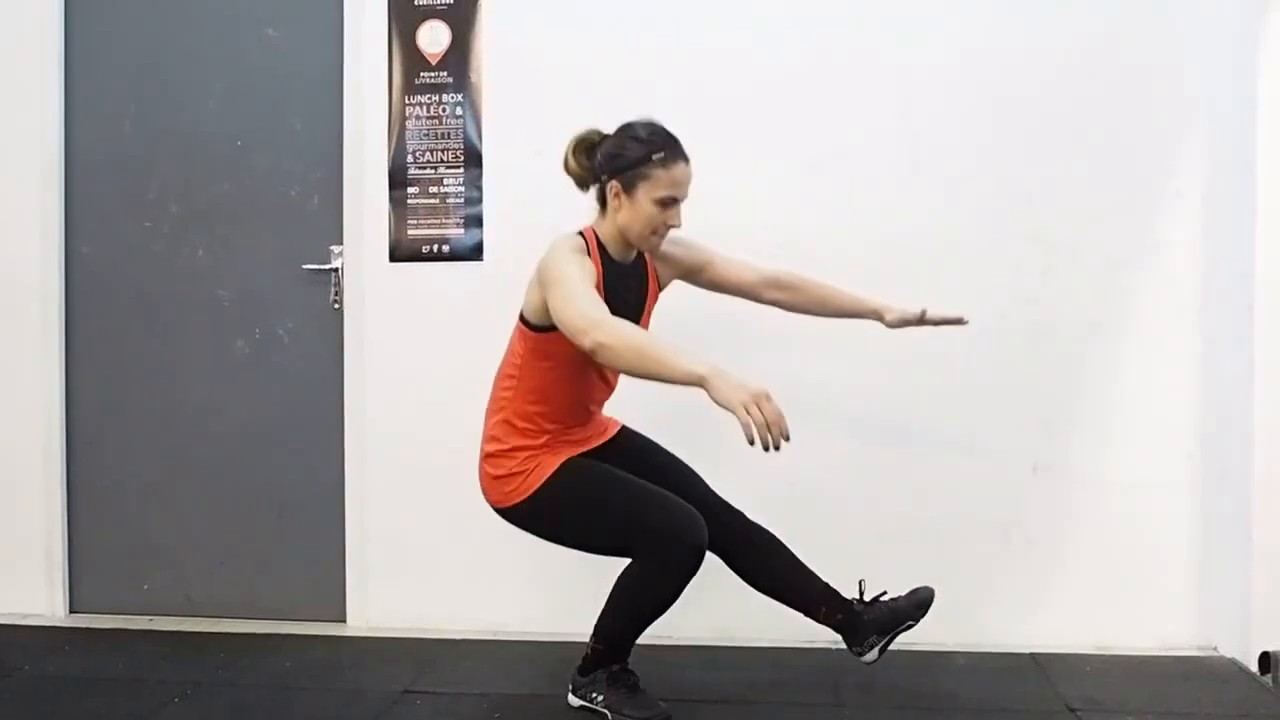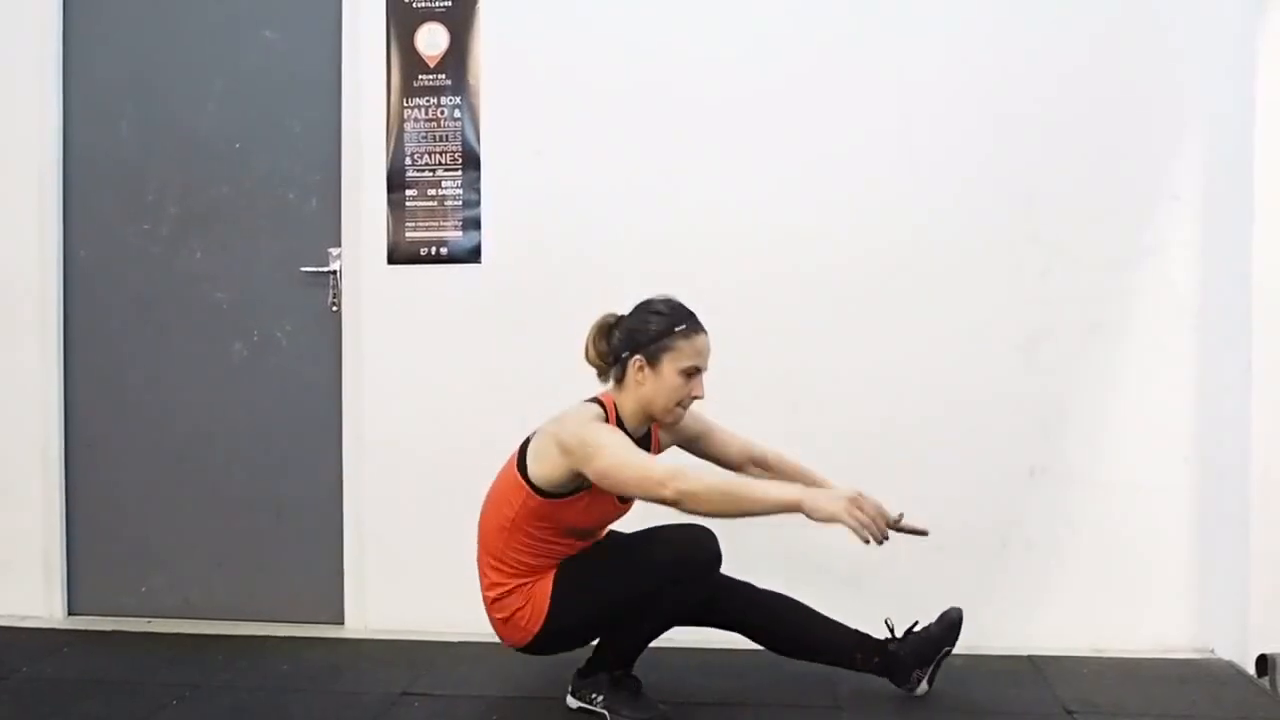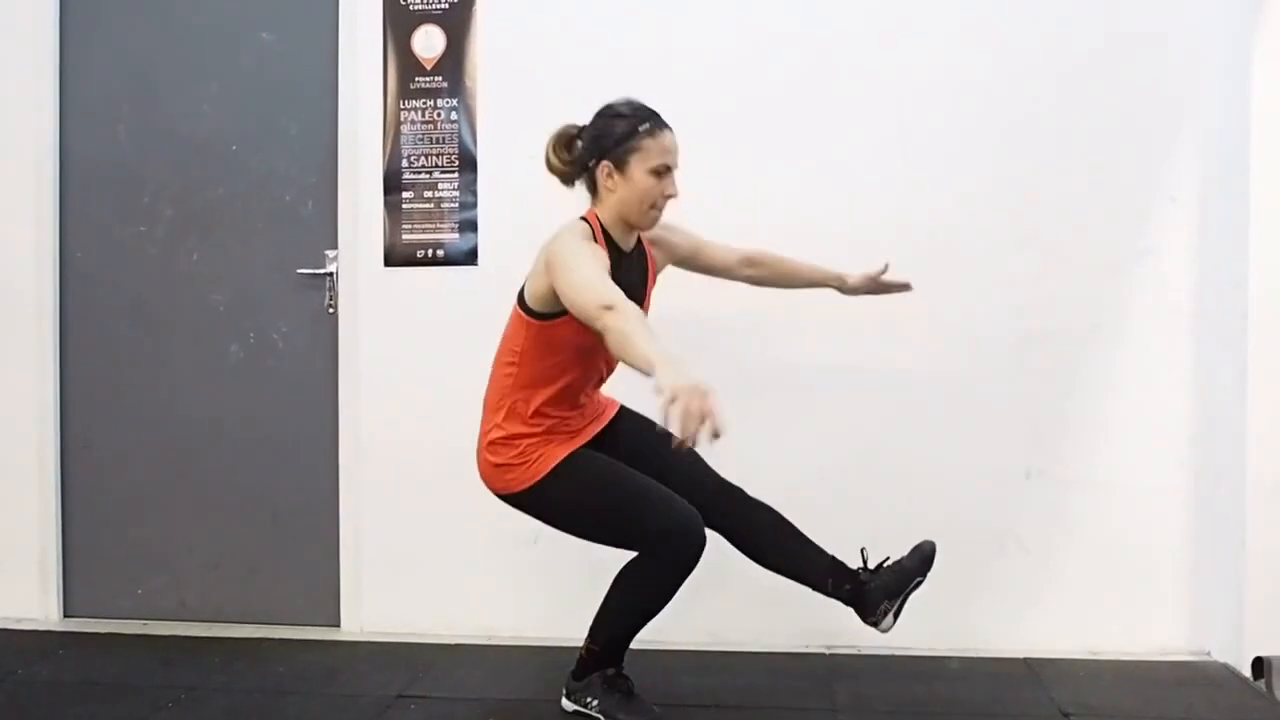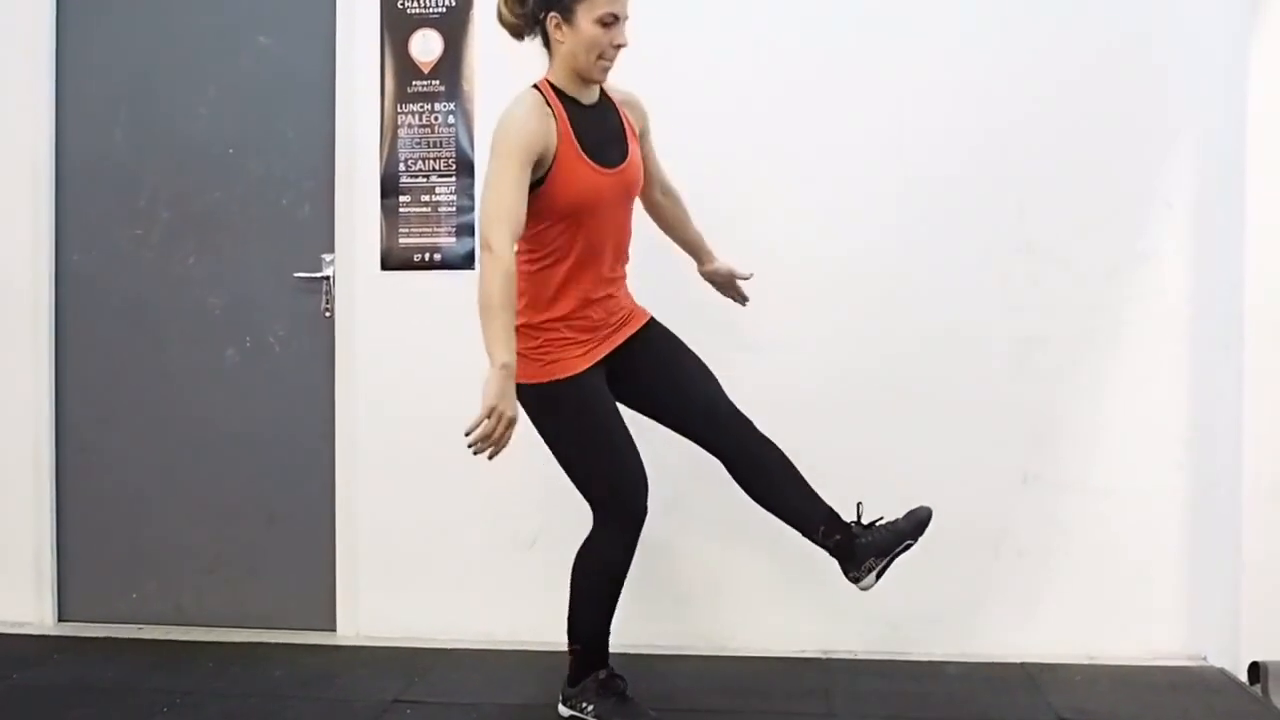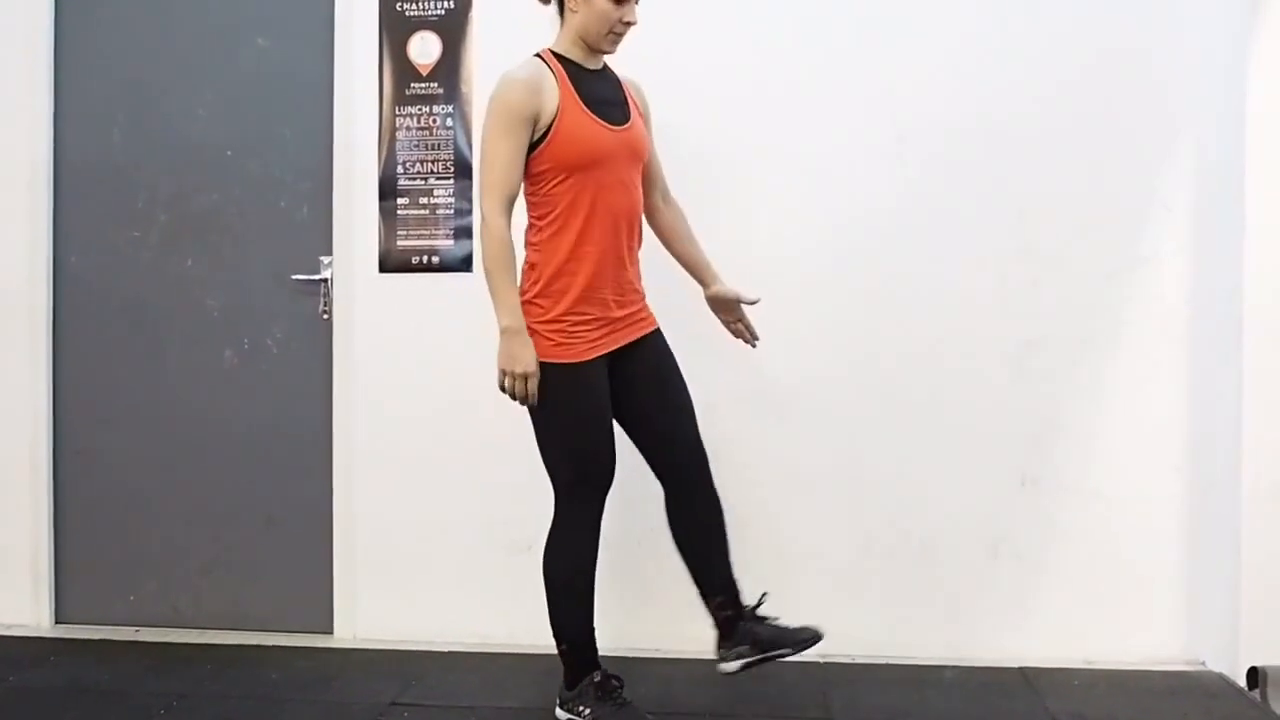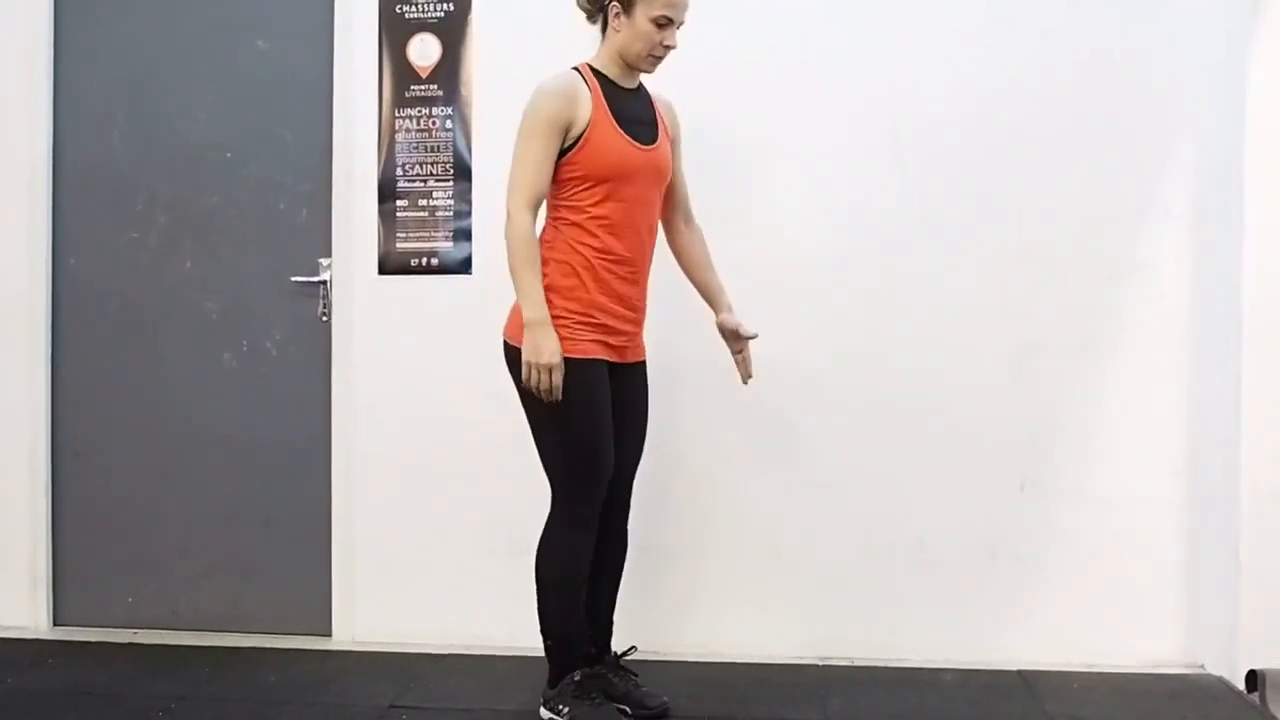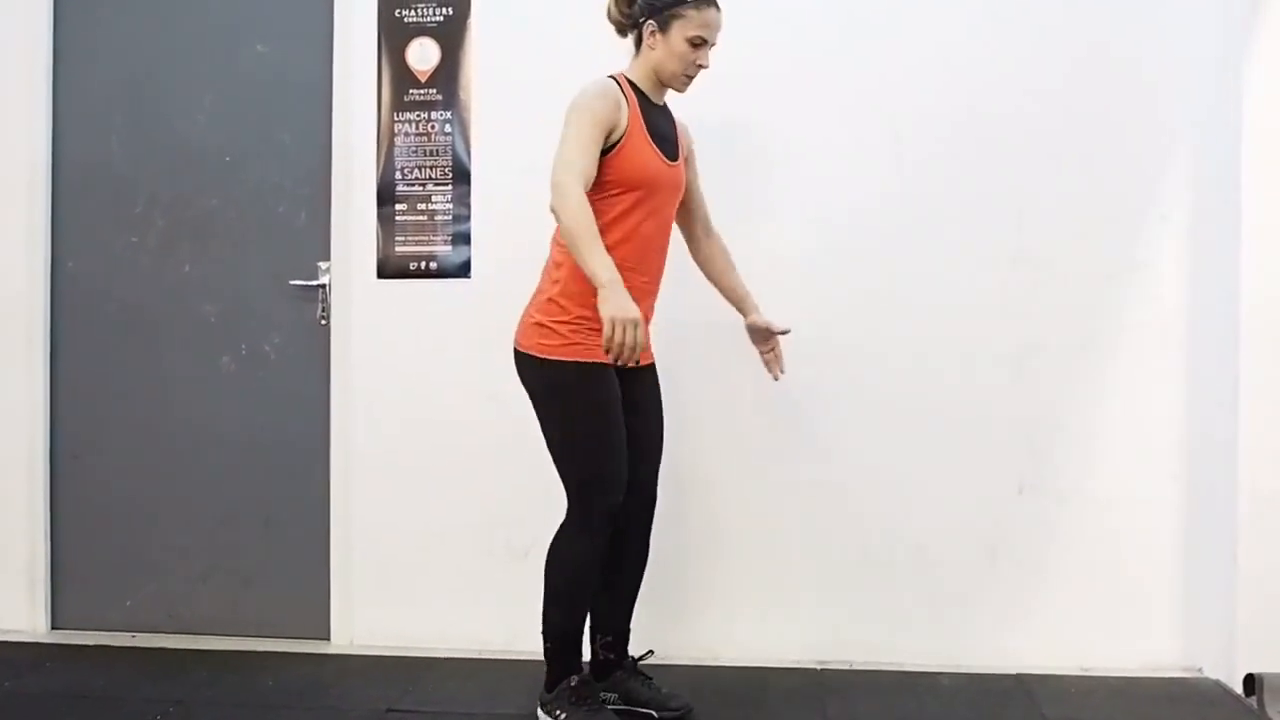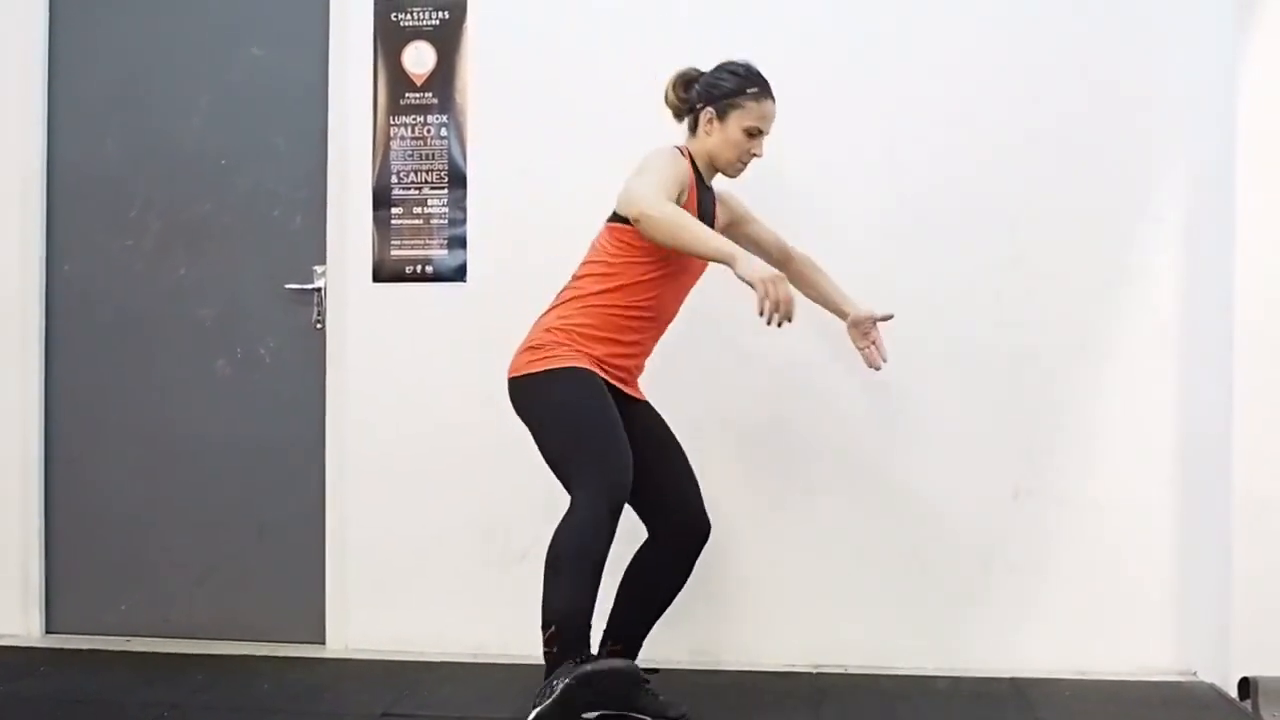
dt=0.4s
person 1, frame 1
left shoulder: (660, 257)
right shoulder: (567, 261)
left elbow: (768, 284)
right elbow: (601, 338)
left wrist: (881, 311)
right wrist: (713, 378)
left hip: (586, 437)
right hip: (527, 463)
left knee: (720, 519)
right knee: (678, 535)
left ankle: (853, 620)
person 1, frame 2
left shoulder: (661, 423)
right shoulder: (583, 433)
left elbow: (756, 462)
right elbow: (677, 487)
left wrist: (851, 501)
right wrist: (804, 500)
left hip: (572, 554)
right hip: (527, 598)
left knee: (731, 598)
right knee: (693, 552)
left ankle: (891, 658)
right ankle: (600, 679)
person 1, frame 3
left shoulder: (649, 241)
right shoulder: (571, 249)
left elbow: (742, 261)
right elbow: (610, 311)
left wrist: (843, 281)
right wrist: (669, 373)
left hip: (584, 421)
right hip: (526, 448)
left knee: (722, 500)
right knee: (675, 532)
left ankle: (862, 590)
person 1, frame 4
left shoulder: (627, 111)
right shoulder: (528, 122)
left elbow: (656, 192)
right elbow: (496, 248)
left wrist: (706, 260)
right wrist: (501, 373)
left hip: (619, 324)
right hip: (548, 347)
left knee: (731, 430)
right knee: (621, 504)
left ankle: (851, 545)
person 1, frame 5
left shoulder: (628, 93)
right shoulder: (525, 87)
left elbow: (656, 198)
right elbow: (493, 215)
left wrist: (712, 283)
right wrist: (512, 330)
left hip: (630, 325)
right hip: (558, 335)
left knee: (688, 468)
right knee: (583, 499)
left ankle: (735, 627)
person 1, frame 6
left shoulder: (662, 114)
right shoulder: (564, 95)
left elbow: (679, 221)
right elbow: (520, 212)
left wrist: (722, 310)
right wrist: (537, 322)
left hip: (623, 343)
right hip: (564, 339)
left knee: (612, 506)
right knee: (579, 502)
left ankle: (599, 661)
person 1, frame 7
left shoulder: (675, 131)
right shoulder: (603, 100)
left elbow: (700, 232)
right elbow: (567, 195)
left wrist: (749, 312)
right wrist: (607, 289)
left hip: (625, 348)
right hip: (566, 342)
left knee: (635, 511)
right knee: (595, 509)
person 1, frame 8
left shoulder: (716, 205)
right shoulder: (668, 165)
left elbow: (785, 257)
right elbow: (644, 209)
left wrist: (849, 313)
right wrist: (739, 262)
left hip: (614, 380)
right hip: (559, 361)
left knee: (683, 524)
right knee: (604, 488)
